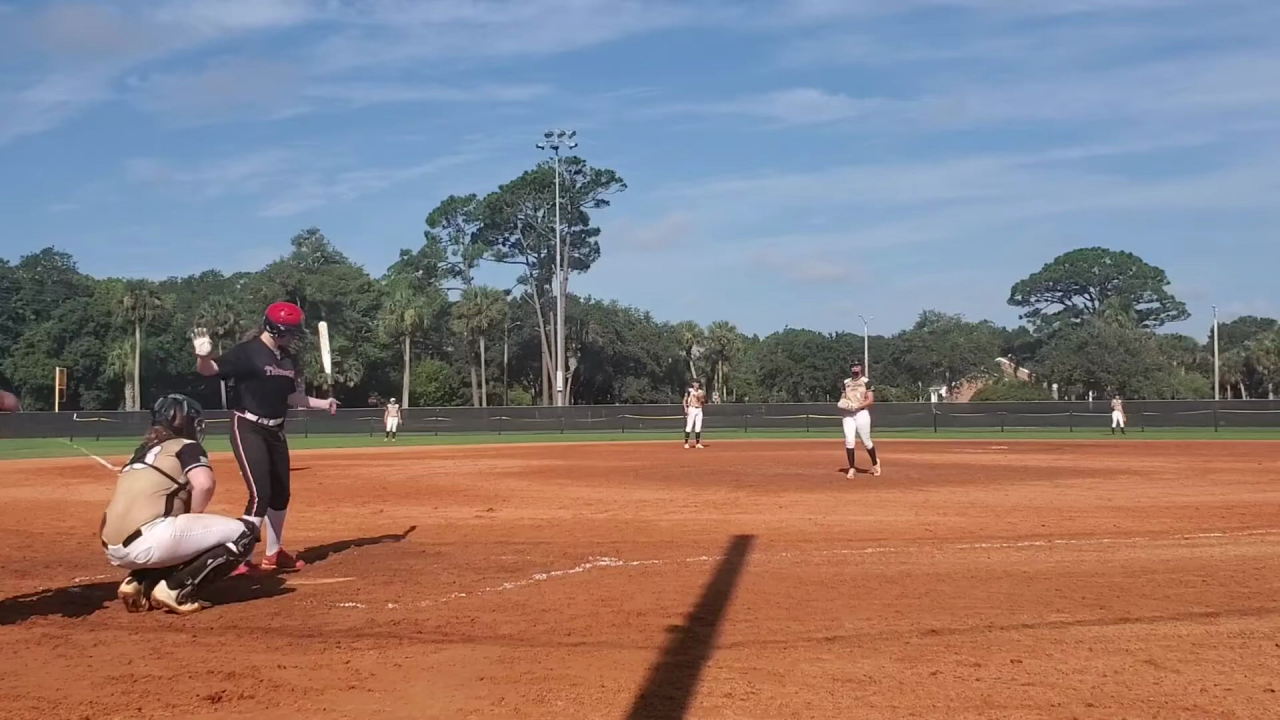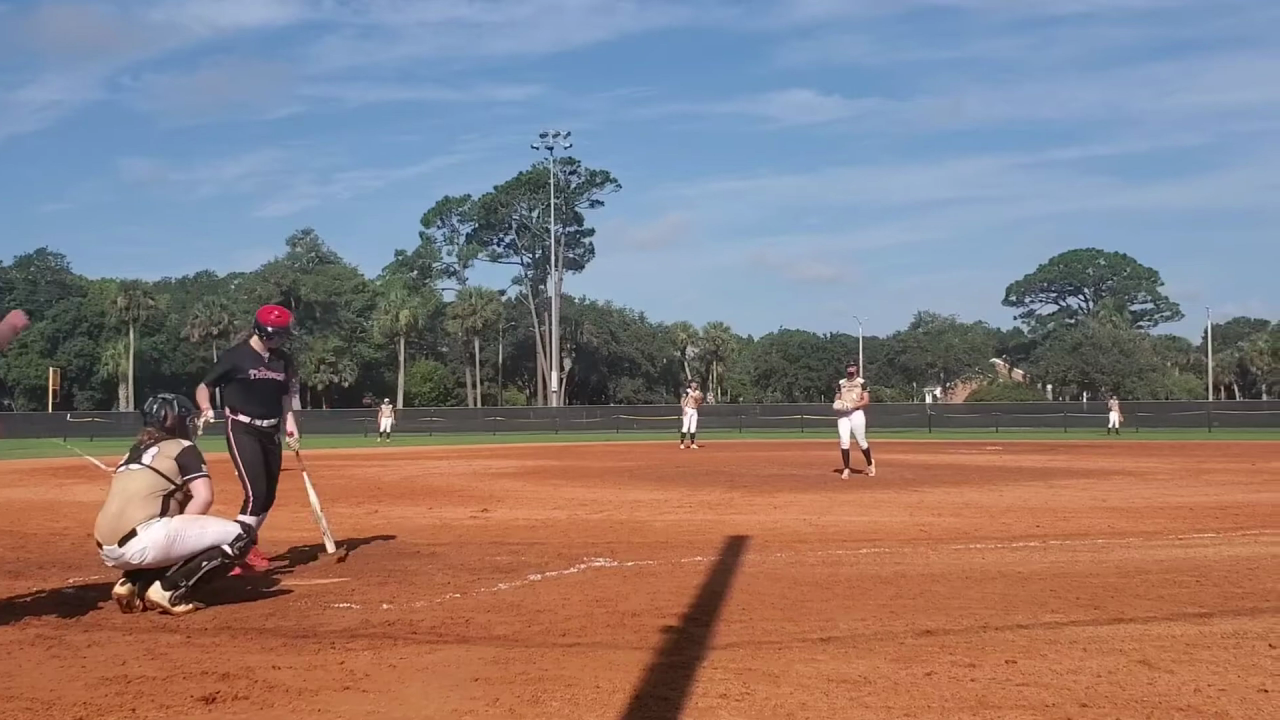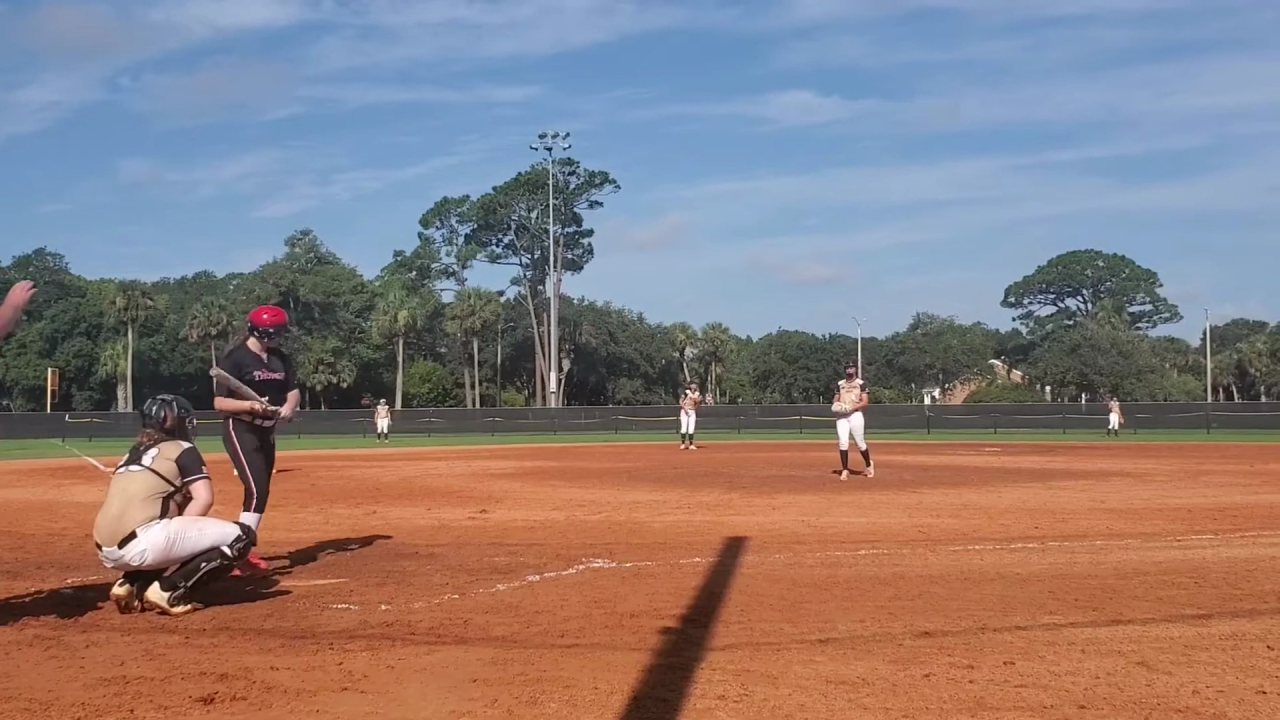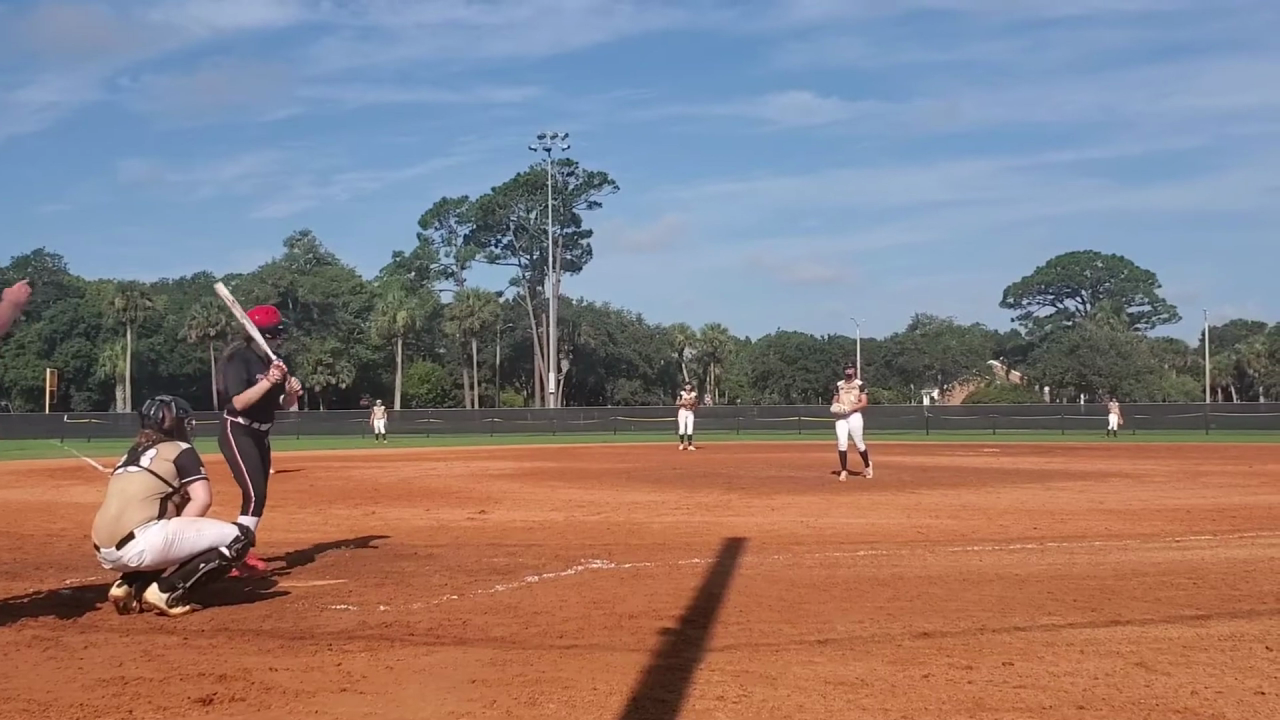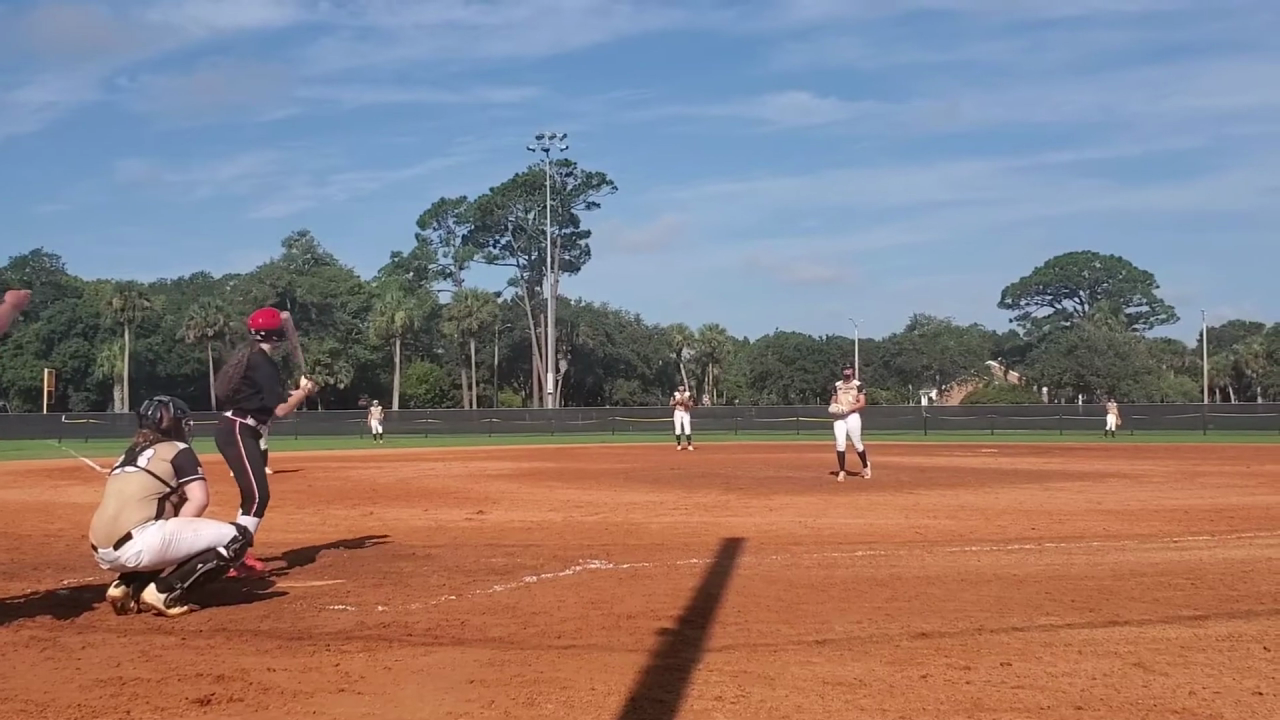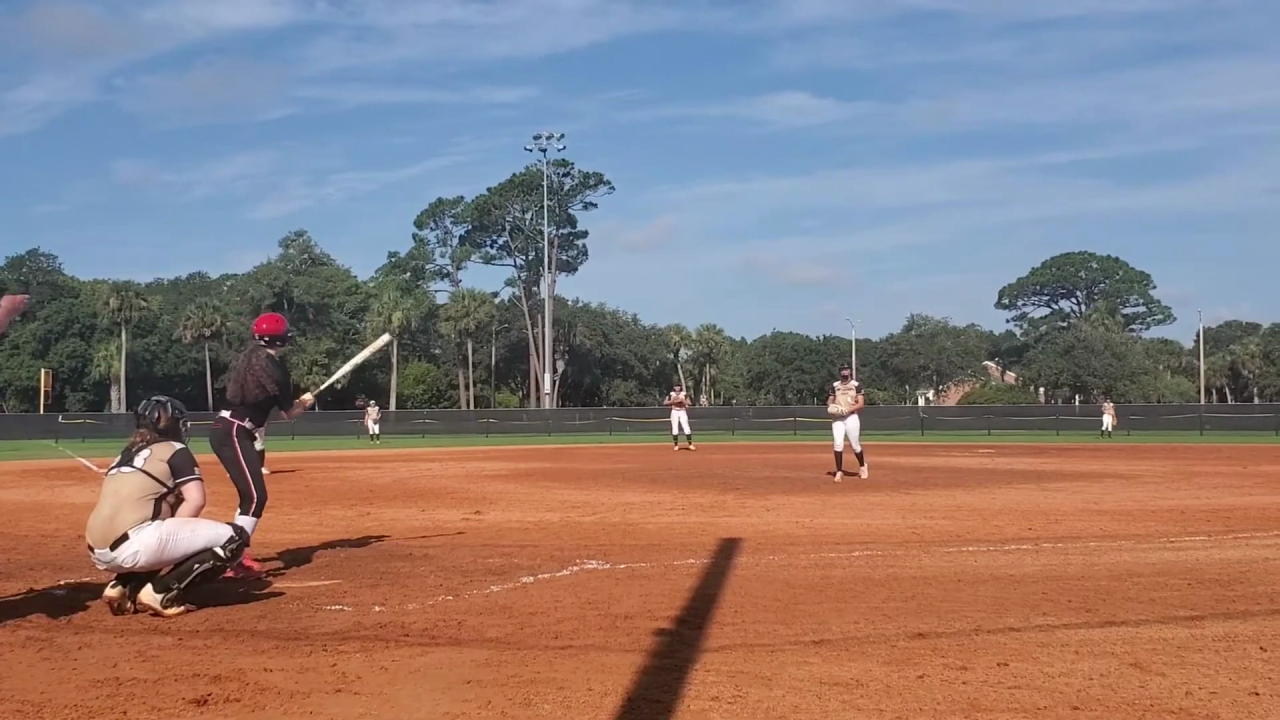
dt=0.3s
person 1, frame 1
left shoulder: (289, 358)
right shoulder: (247, 351)
right elbow: (208, 370)
left wrist: (321, 402)
right wrist: (203, 355)
left hip: (275, 430)
right hip: (248, 429)
left knee: (281, 493)
right knee: (260, 494)
left ankle: (273, 553)
person 1, frame 2
left shoulder: (283, 359)
right shoulder: (236, 355)
right elbow: (204, 387)
left wrist: (292, 427)
right wrist: (206, 409)
left hip: (271, 433)
right hip: (242, 431)
left knee: (268, 495)
right knee: (255, 493)
left ankle: (247, 547)
person 1, frame 3
left shoulder: (280, 358)
right shoulder: (236, 358)
left elbow: (292, 392)
right elbow: (220, 402)
left wrist: (288, 408)
right wrist: (251, 405)
left hip: (266, 431)
right hip: (242, 429)
left knee: (259, 492)
right knee: (256, 490)
person 1, frame 4
left shoulder: (274, 360)
right shoulder: (239, 359)
left elbow: (283, 402)
right elbow: (239, 402)
left wrist: (292, 389)
right wrist: (270, 381)
left hip: (260, 435)
right hip: (237, 433)
left knee: (257, 495)
right knee: (254, 495)
person 1, frame 5
left shoulder: (258, 358)
right shoulder: (261, 363)
left elbow: (274, 400)
right elbow: (279, 410)
left wrist: (300, 391)
right wrist: (302, 392)
left hip: (246, 433)
right hip: (237, 433)
left knee: (253, 496)
right knee: (258, 496)
person 1, frame 6
left shoulder: (251, 359)
right shoulder: (276, 369)
right elbow: (290, 413)
left wrist: (297, 401)
right wrist: (304, 403)
left hip: (227, 431)
right hip: (233, 434)
left knee: (250, 495)
right knee: (256, 497)
right ankle: (233, 560)
person 2, frame 1
left shoulder: (143, 451)
right shoulder: (185, 446)
right elbow: (204, 483)
right wrist: (195, 516)
left hip: (115, 548)
right hip: (147, 539)
right knee: (244, 533)
left ankle: (139, 583)
right ankle: (175, 589)
person 2, frame 2
left shoulder: (135, 451)
right shoulder: (182, 447)
right elbow: (204, 497)
right wrist: (180, 534)
left hip: (108, 548)
right hip: (141, 540)
right knee: (241, 534)
left ankle: (133, 585)
right ankle: (169, 590)
person 2, frame 3
left shoulder: (134, 452)
right shoulder: (182, 449)
right elbow: (204, 498)
right wrist: (179, 535)
left hip: (108, 550)
right hip: (140, 543)
right knee: (240, 536)
left ankle: (131, 585)
right ankle: (168, 590)
person 2, frame 4
left shoulder: (133, 453)
right shoulder: (180, 450)
right elbow: (202, 500)
right wrist: (177, 536)
left hip: (105, 551)
right hip: (138, 543)
right knee: (239, 536)
left ankle: (128, 586)
right ankle: (166, 592)
person 2, frame 5
left shoulder: (130, 453)
right shoulder: (177, 450)
right elbow: (199, 500)
right wrist: (175, 536)
right hip: (136, 544)
right knee: (237, 537)
left ankle: (126, 587)
right ankle: (164, 592)
person 2, frame 6
left shoulder: (127, 453)
right shoulder: (174, 450)
right elbow: (196, 500)
right wrist: (171, 536)
left hip: (100, 552)
right hip: (132, 544)
right knee: (233, 537)
left ankle: (122, 586)
right ankle: (160, 592)
